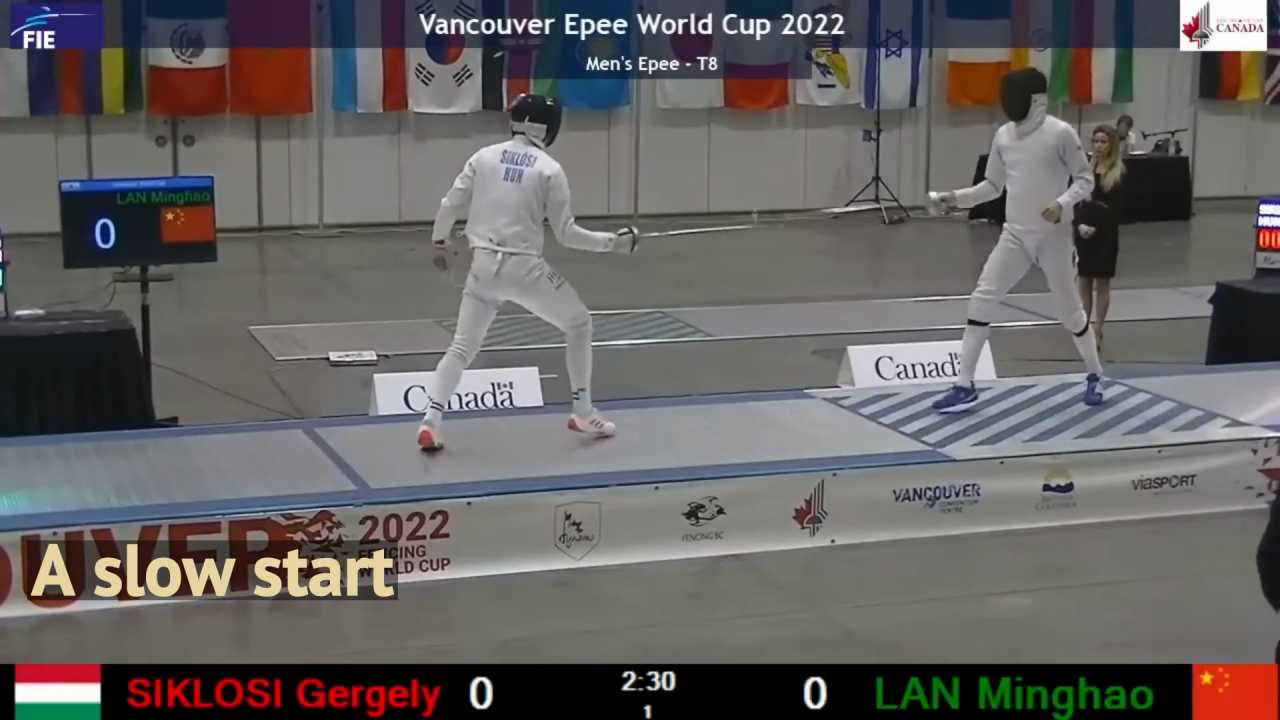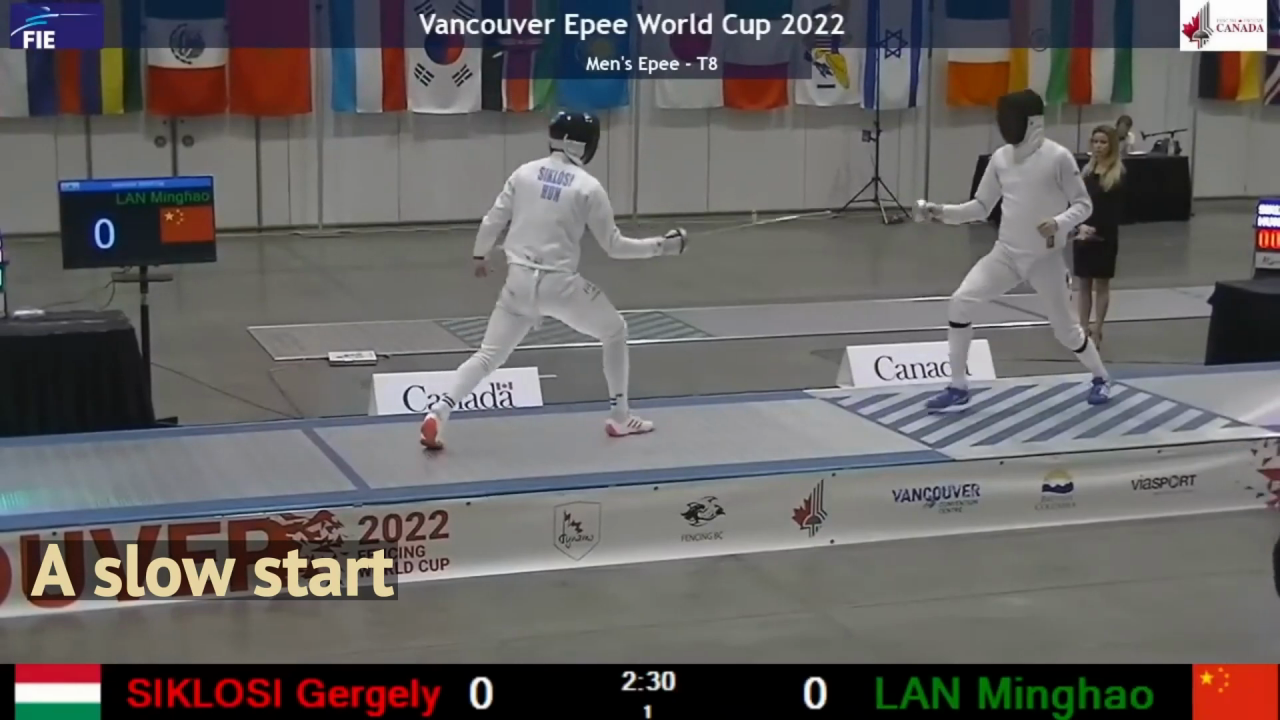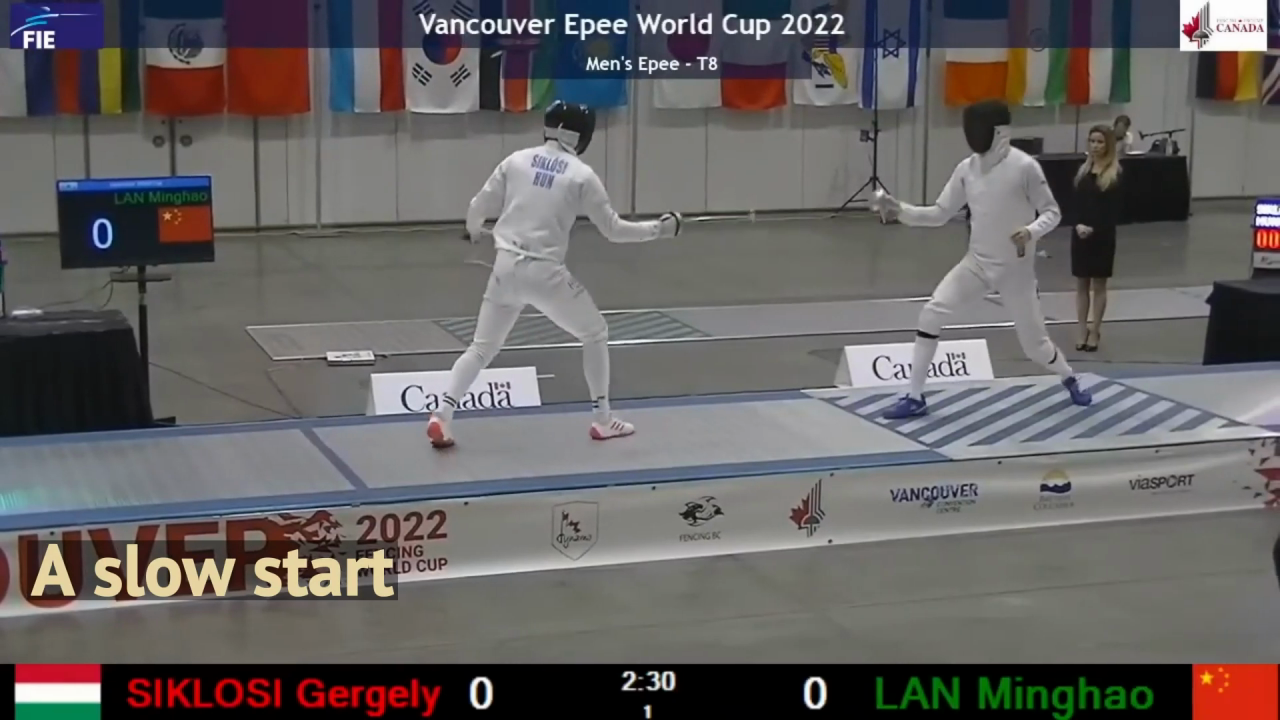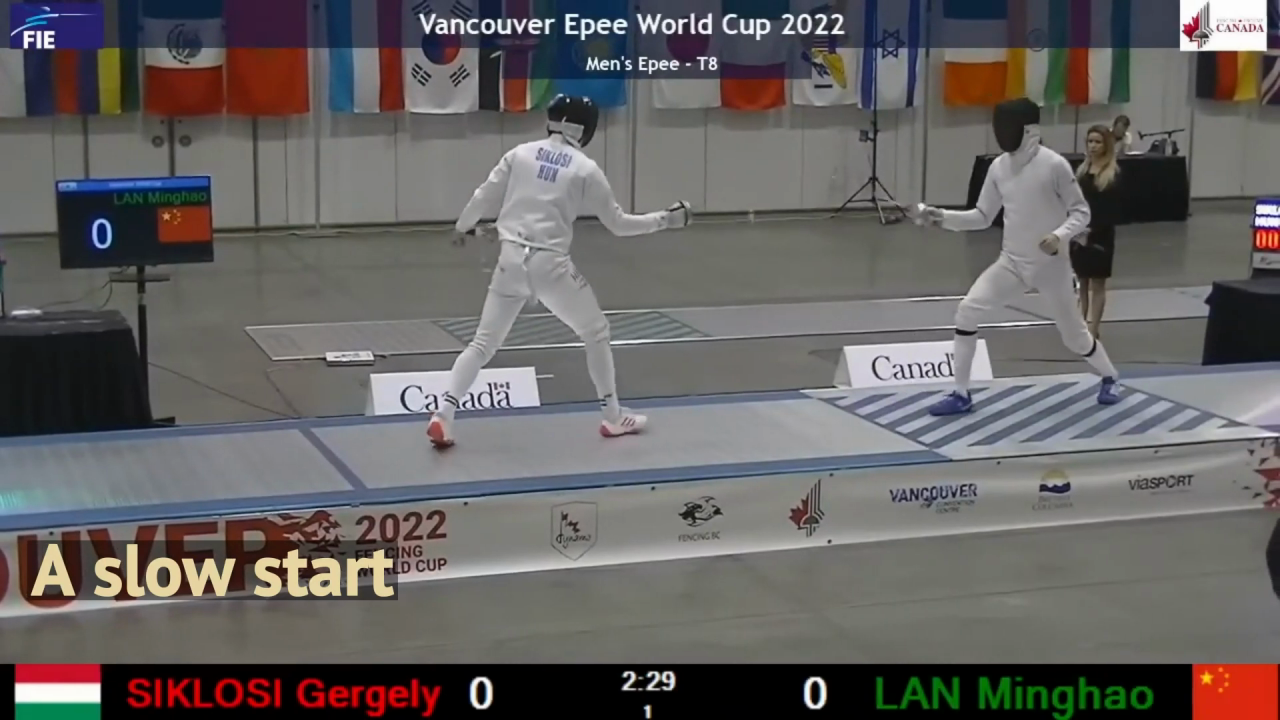
dt=0.3s
person 1, frame 1
left shoulder: (484, 157)
right shoulder: (550, 170)
left elbow: (449, 206)
right elbow: (566, 233)
left wrist: (438, 242)
right wrist: (613, 242)
left hip: (485, 266)
right hip: (525, 268)
left knee: (462, 348)
right knee: (579, 322)
left ankle: (431, 423)
right ankle: (583, 413)
person 1, frame 2
left shoulder: (524, 173)
right shoulder: (588, 186)
left elbow: (492, 223)
right elbow: (612, 245)
left wrist: (480, 256)
right wrist: (661, 245)
left hip: (520, 281)
right hip: (559, 283)
left knee: (487, 357)
right knee: (615, 331)
left ankle: (438, 413)
right ankle: (620, 416)
person 1, frame 3
left shoulder: (517, 160)
right shoulder: (582, 175)
left elbow: (479, 207)
right elbow: (614, 230)
left wrist: (474, 230)
right wrist: (659, 228)
left hip: (507, 269)
right hip: (545, 273)
left knee: (481, 350)
right knee: (595, 335)
left ankle: (442, 416)
right ankle: (603, 419)
person 1, frame 4
left shoulder: (520, 154)
right shoulder: (586, 169)
left elbow: (482, 200)
right elbow: (618, 224)
left wrist: (463, 225)
right wrist: (666, 219)
left hip: (512, 262)
right hip: (550, 265)
left knee: (483, 344)
right knee: (596, 333)
left ankle: (443, 416)
right ankle: (613, 416)
person 2, frame 1
left shoulder: (1061, 133)
right shoulder: (1003, 135)
left elbow: (1085, 180)
right elbow: (992, 187)
left wrist: (1062, 204)
right wrist: (954, 198)
left hip: (1053, 236)
right hip: (1014, 236)
left knee: (1069, 311)
right knee: (982, 301)
left ankle: (1094, 375)
right ankle: (964, 385)
person 2, frame 2
left shoulder: (1058, 157)
right shoulder: (1001, 157)
left elbow: (1083, 205)
right elbow: (982, 206)
left wrist: (1059, 223)
right wrist: (942, 211)
left hip: (1045, 258)
right hip: (1006, 253)
left knee: (1066, 330)
right knee: (960, 302)
left ankle: (1100, 378)
right ankle: (958, 386)
person 2, frame 3
left shoulder: (1025, 166)
right shoulder: (966, 168)
left elbow: (1051, 213)
right elbow: (940, 215)
left wrist: (1032, 231)
right wrist: (900, 210)
left hip: (1016, 268)
right hip: (977, 263)
left knee: (1034, 345)
right knee: (932, 315)
left ankle: (1069, 378)
right ankle: (915, 397)
person 2, frame 4
left shoulder: (1055, 164)
right shoulder: (999, 167)
left elbow: (1081, 212)
right elbow: (982, 216)
left wrist: (1060, 236)
right wrist: (940, 216)
left hip: (1050, 264)
right hip: (1011, 262)
left knee: (1074, 336)
right knee: (967, 311)
left ankle: (1108, 378)
right ankle: (961, 394)
person 3, frame 1
left shoulder: (1119, 173)
left elbow: (1117, 209)
right elbow: (1077, 202)
left wrist: (1096, 228)
right wrist: (1080, 225)
left hip: (1105, 236)
right hip: (1082, 235)
left knee: (1101, 284)
right knee: (1084, 283)
left ankle: (1097, 331)
person 3, frame 2
left shoulder: (1118, 174)
right shoulder: (1085, 170)
left elbow: (1117, 210)
left wrist: (1096, 228)
right wrist: (1080, 226)
left hip: (1105, 236)
right hip: (1082, 235)
left knee: (1101, 284)
right knee: (1083, 284)
left ankle: (1096, 331)
right ankle: (1084, 329)
person 3, frame 3
left shoulder: (1115, 174)
right shoulder: (1083, 170)
left elbow: (1114, 210)
right elbow: (1074, 202)
left wrist: (1094, 228)
right wrist: (1078, 225)
left hip: (1102, 236)
right hip: (1080, 234)
left knee: (1099, 284)
right knee: (1082, 284)
left ankle: (1094, 331)
right ankle: (1082, 331)
person 3, frame 4
left shoulder: (1113, 174)
right shoulder: (1081, 170)
left elbow: (1112, 210)
left wrist: (1092, 229)
left hip: (1101, 236)
right hip: (1079, 234)
left knee: (1097, 284)
right knee: (1081, 283)
left ankle: (1093, 330)
